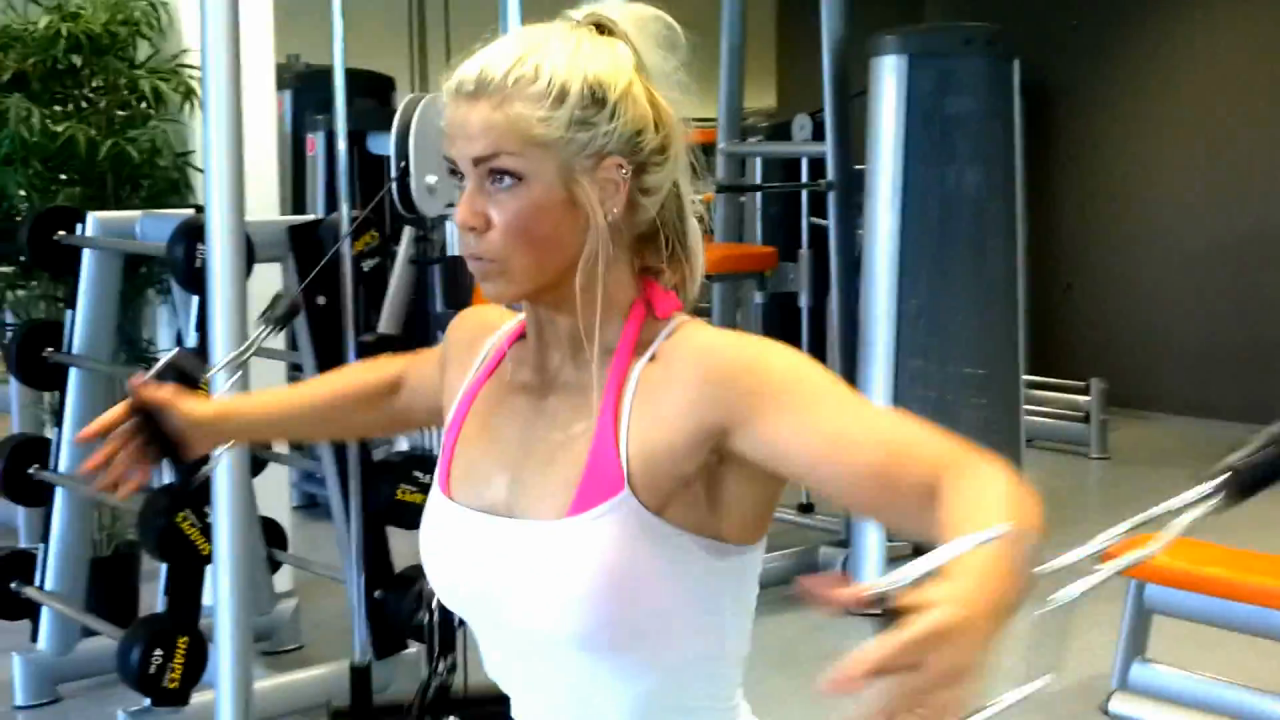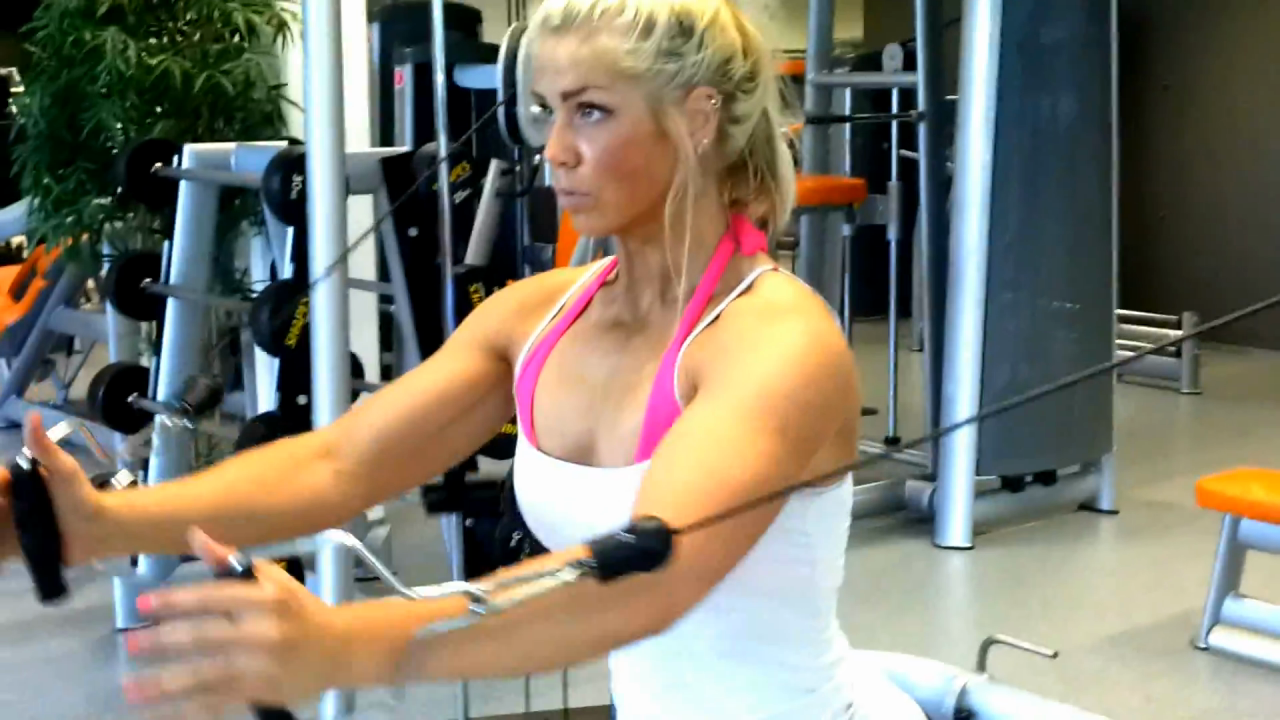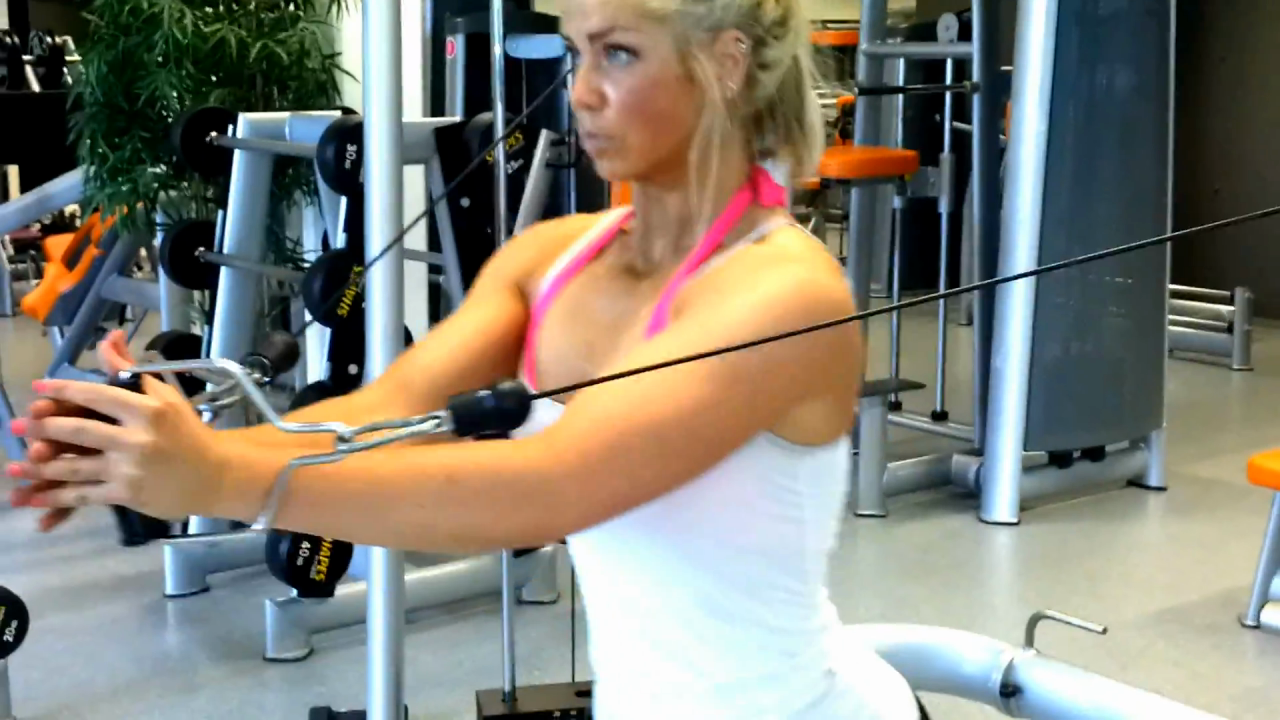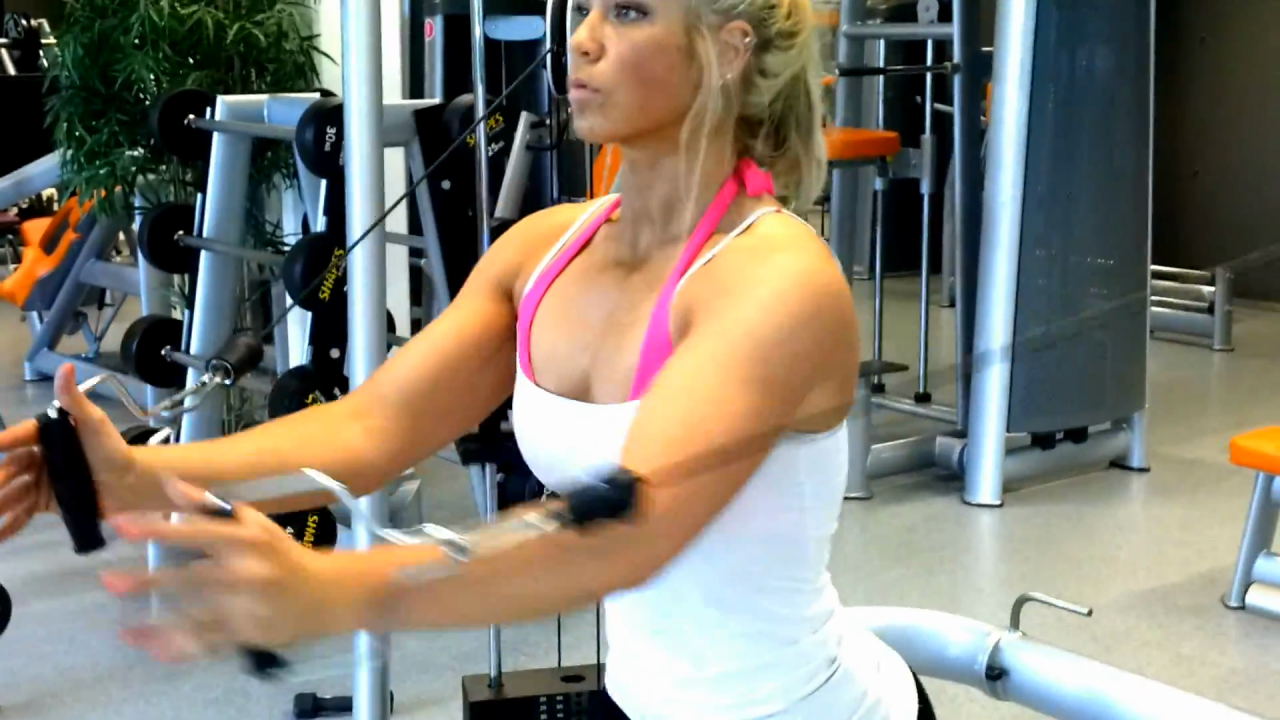
dt=0.5s
person 1, frame 1
left shoulder: (710, 378)
right shoulder: (492, 344)
left elbow: (970, 483)
right elbow: (408, 381)
left wrist: (970, 601)
right wrist: (218, 416)
person 1, frame 2
left shoulder: (776, 336)
right shoulder: (538, 315)
left elbow: (648, 575)
right elbow: (334, 465)
left wrist: (349, 643)
right wrist: (109, 518)
person 1, frame 3
left shoulder: (785, 294)
right shoulder: (551, 258)
left elbow: (548, 489)
right elbow: (393, 416)
left wrist: (228, 482)
right wrist: (196, 454)
person 1, frame 4
left shoulder: (779, 277)
right shoulder: (546, 248)
left elbow: (631, 525)
right elbow: (369, 428)
left wrist: (330, 590)
right wrist: (146, 478)
